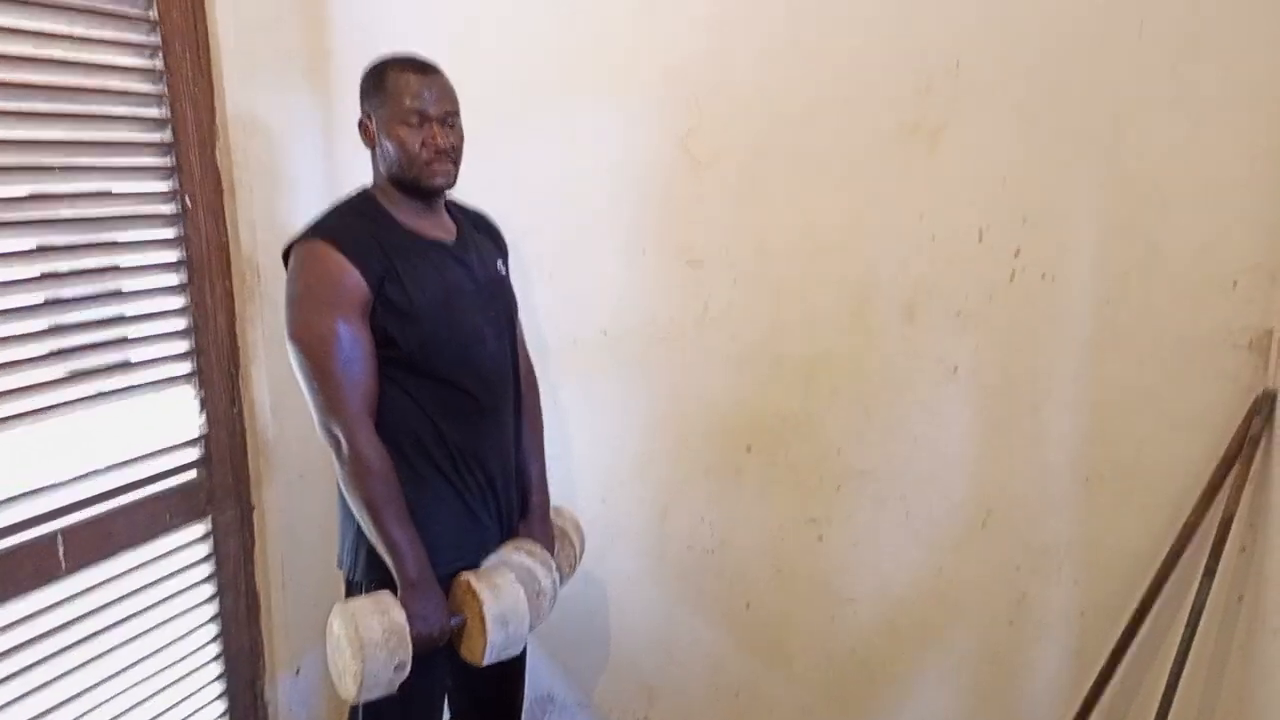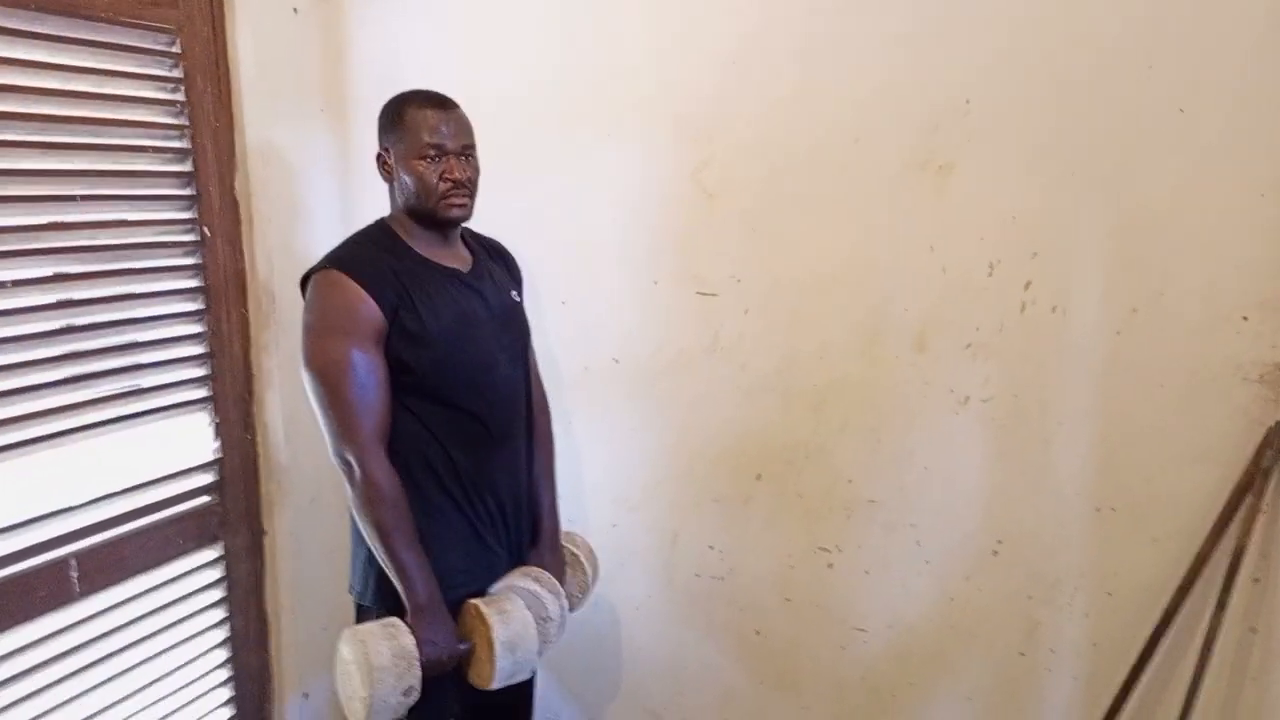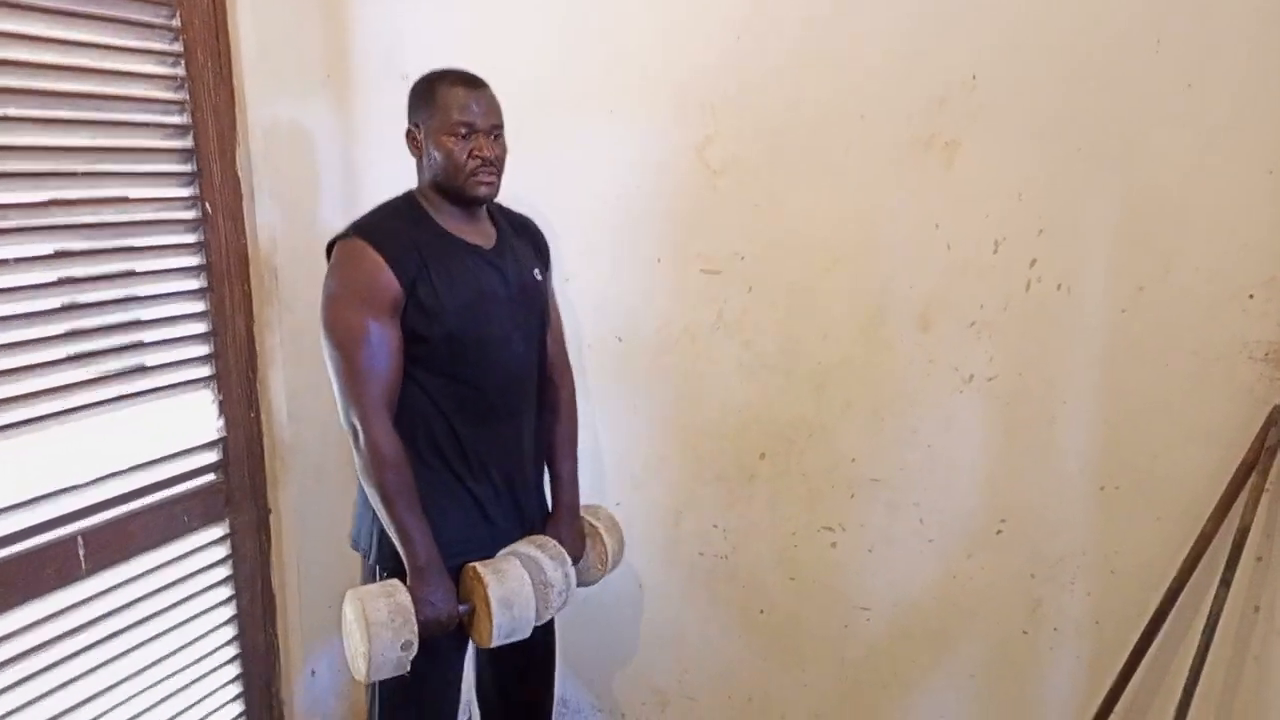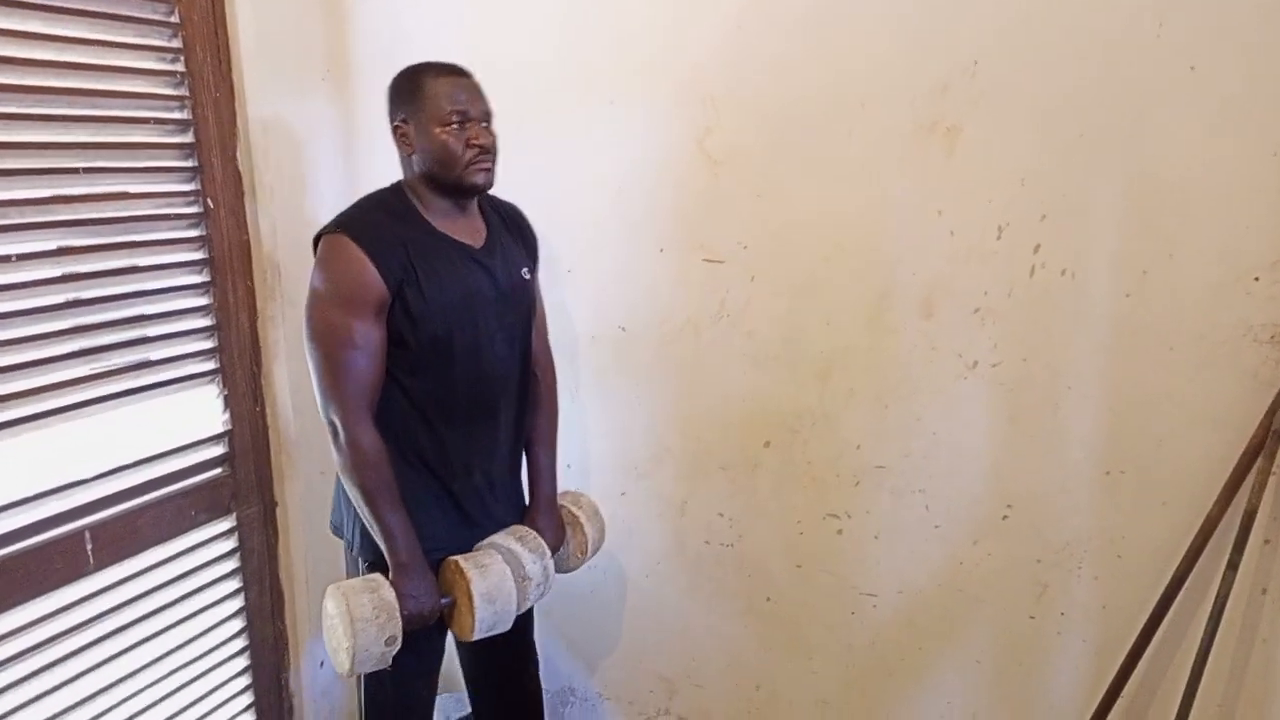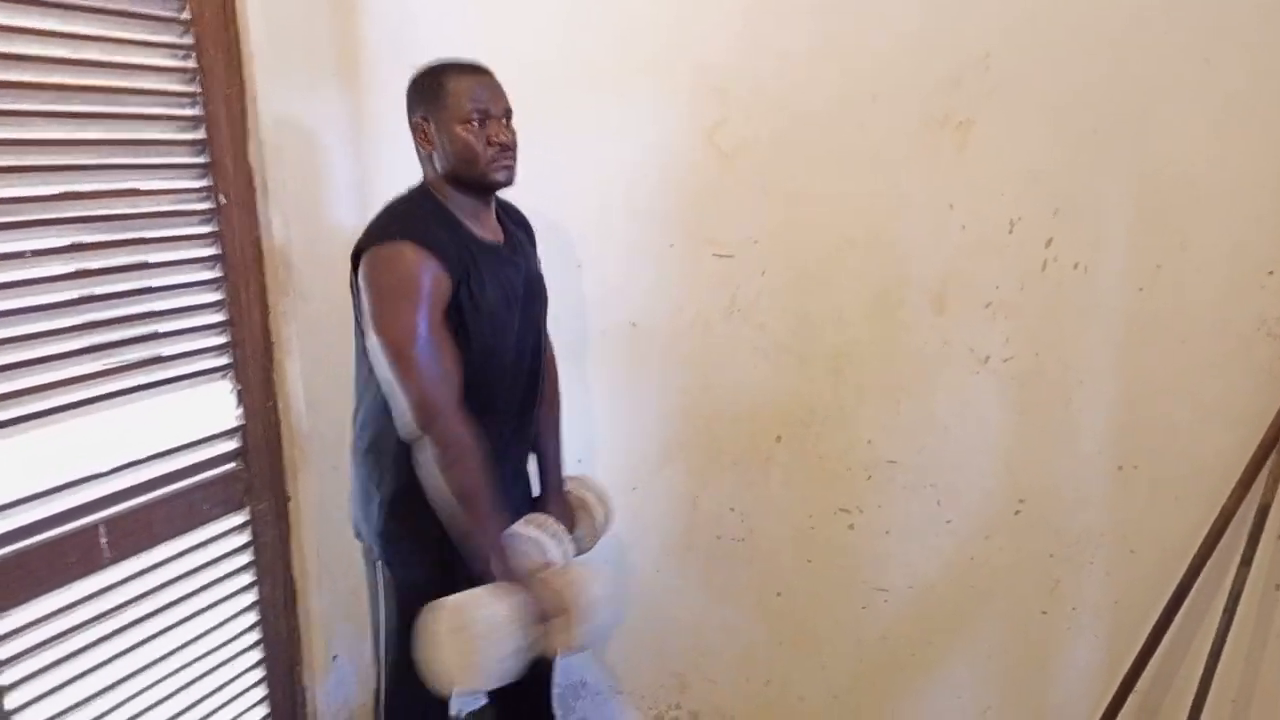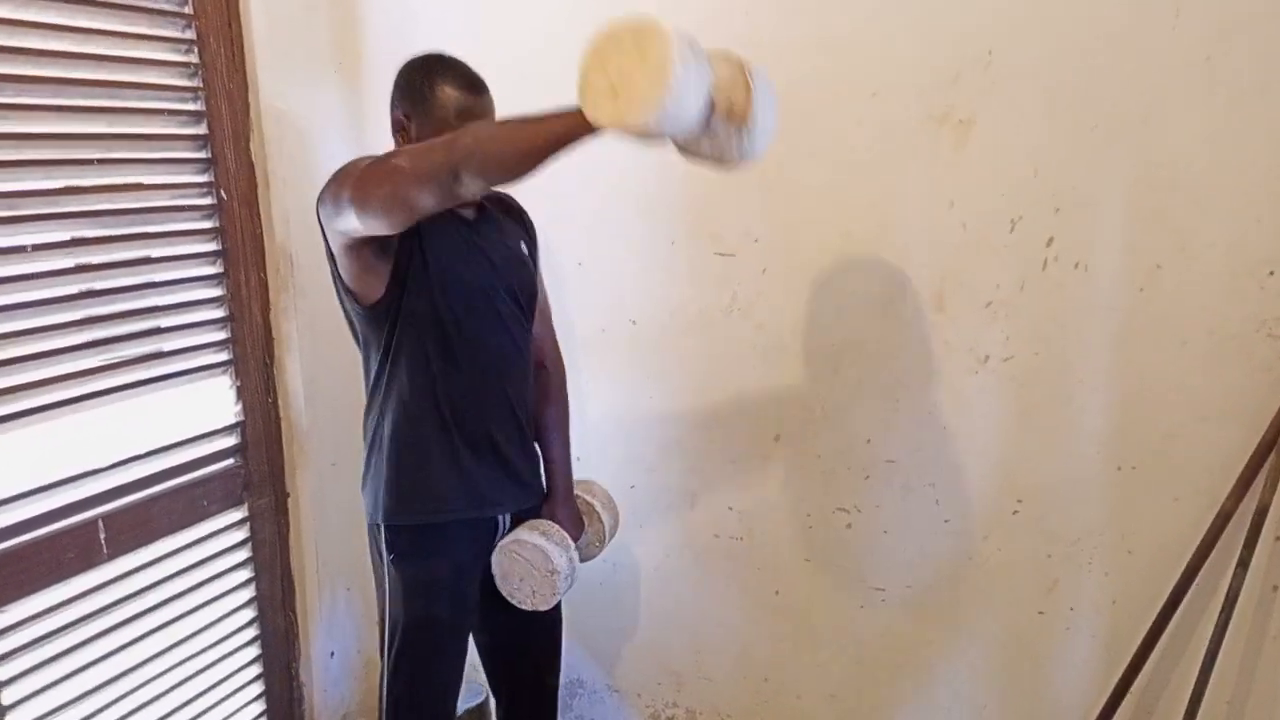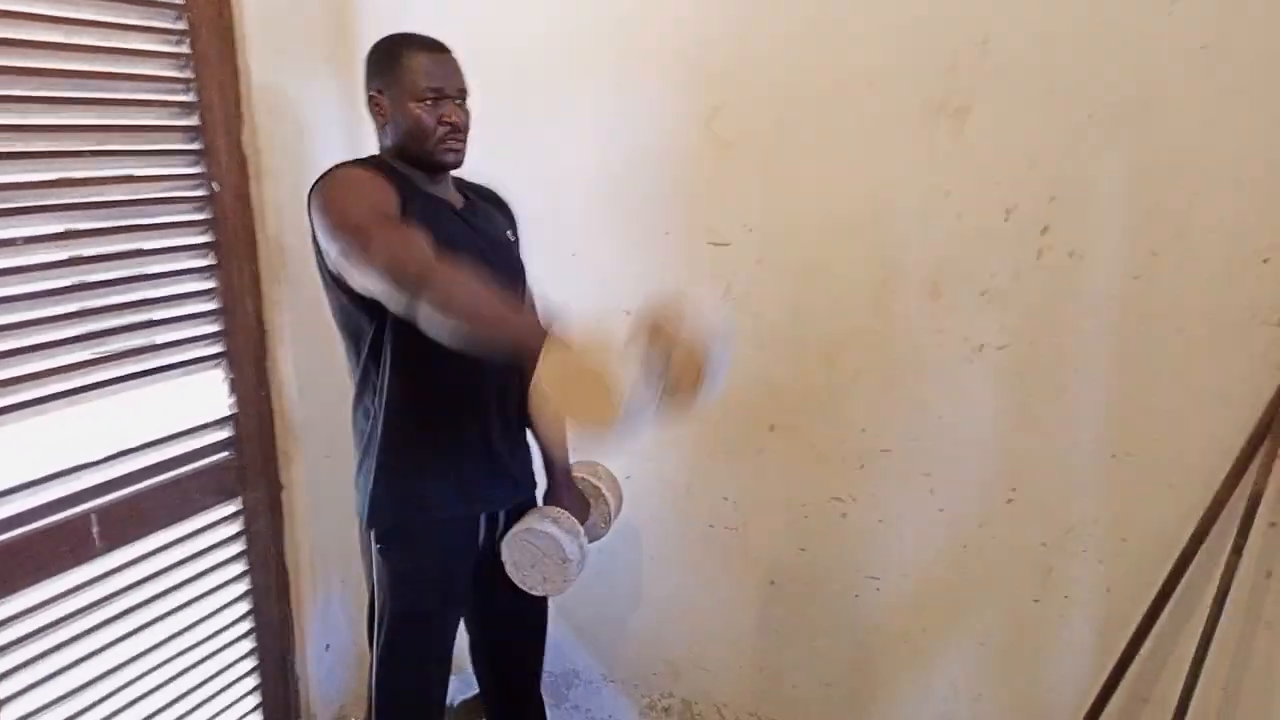
dt=0.5s
person 1, frame 1
left shoulder: (482, 234)
right shoulder: (334, 256)
right elbow: (351, 433)
left wrist: (537, 509)
right wrist: (413, 576)
left hip: (499, 535)
right hip: (407, 553)
person 1, frame 2
left shoulder: (498, 263)
right shoulder: (349, 285)
right elbow: (363, 459)
left wrist: (548, 537)
right wrist: (421, 603)
left hip: (509, 562)
right hip: (418, 578)
person 1, frame 3
left shoulder: (525, 239)
right shoulder: (372, 256)
left elbow: (555, 378)
right elbow: (369, 425)
left wrist: (566, 509)
right wrist: (423, 564)
left hip: (519, 523)
right hip: (424, 535)
person 1, frame 4
left shoulder: (513, 229)
right shoulder: (359, 250)
right elbow: (350, 422)
left wrist: (543, 500)
right wrist: (406, 560)
left hip: (497, 514)
right hip: (403, 525)
person 1, frame 5
left shoulder: (513, 226)
right shoulder: (402, 255)
right elbow: (437, 427)
left wrist: (550, 493)
right wrist: (505, 576)
left hip: (501, 499)
right hip: (416, 516)
person 1, frame 6
left shoulder: (509, 217)
right shoulder: (358, 201)
left elbow: (542, 357)
right elbow: (457, 171)
left wrist: (560, 490)
right wrist: (599, 115)
left hip: (514, 495)
right hip: (423, 504)
person 1, frame 7
left shoulder: (490, 206)
right shoulder: (351, 193)
left elbow: (528, 339)
right elbow: (428, 287)
left wrist: (560, 471)
left hip: (504, 485)
right hip: (415, 494)
